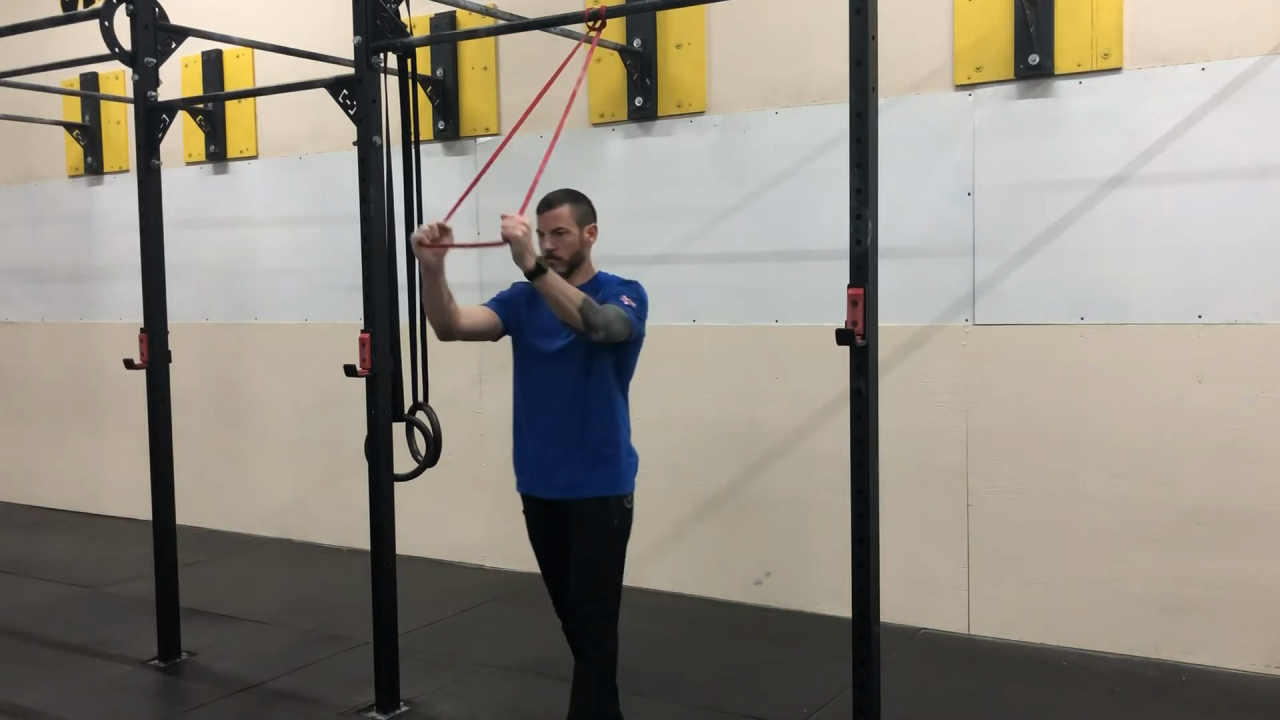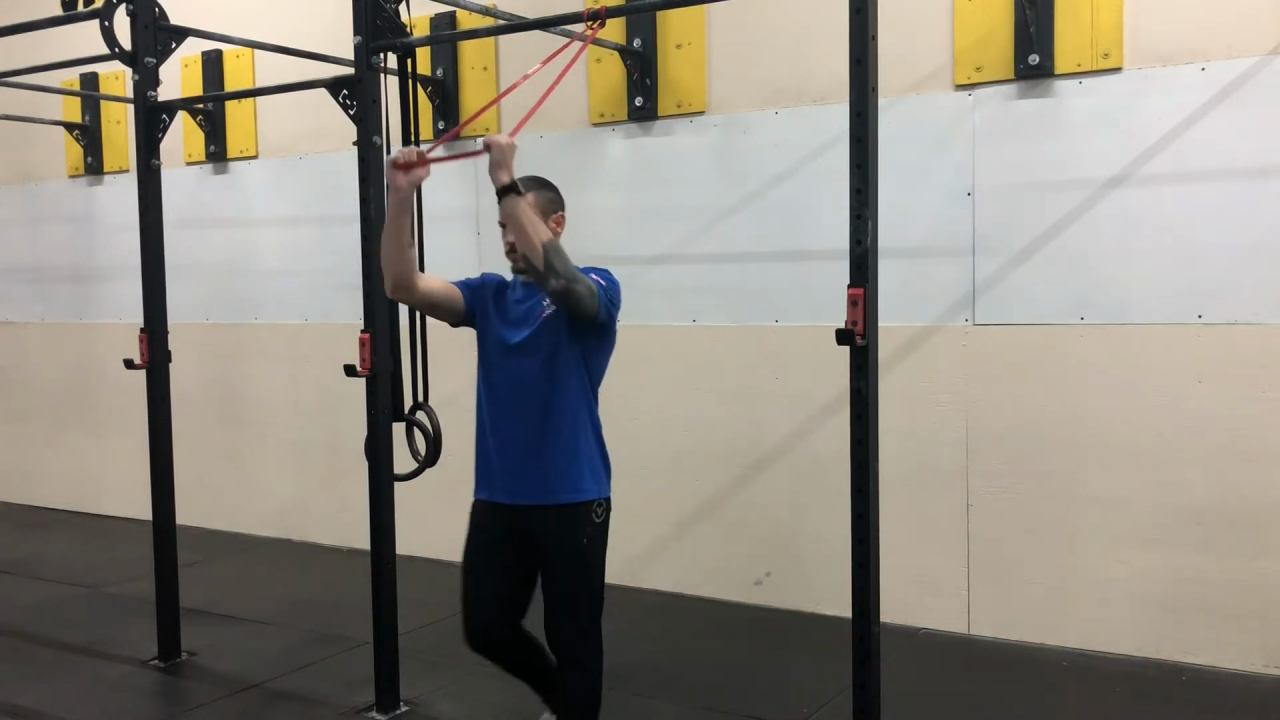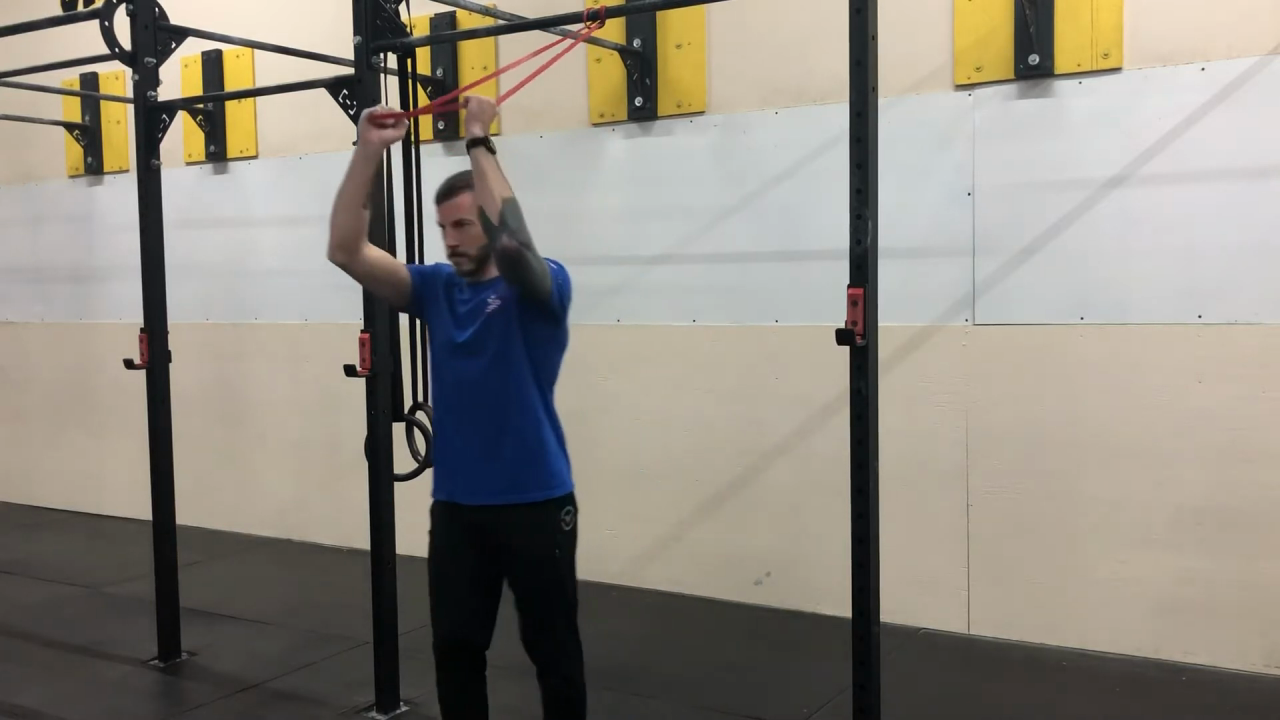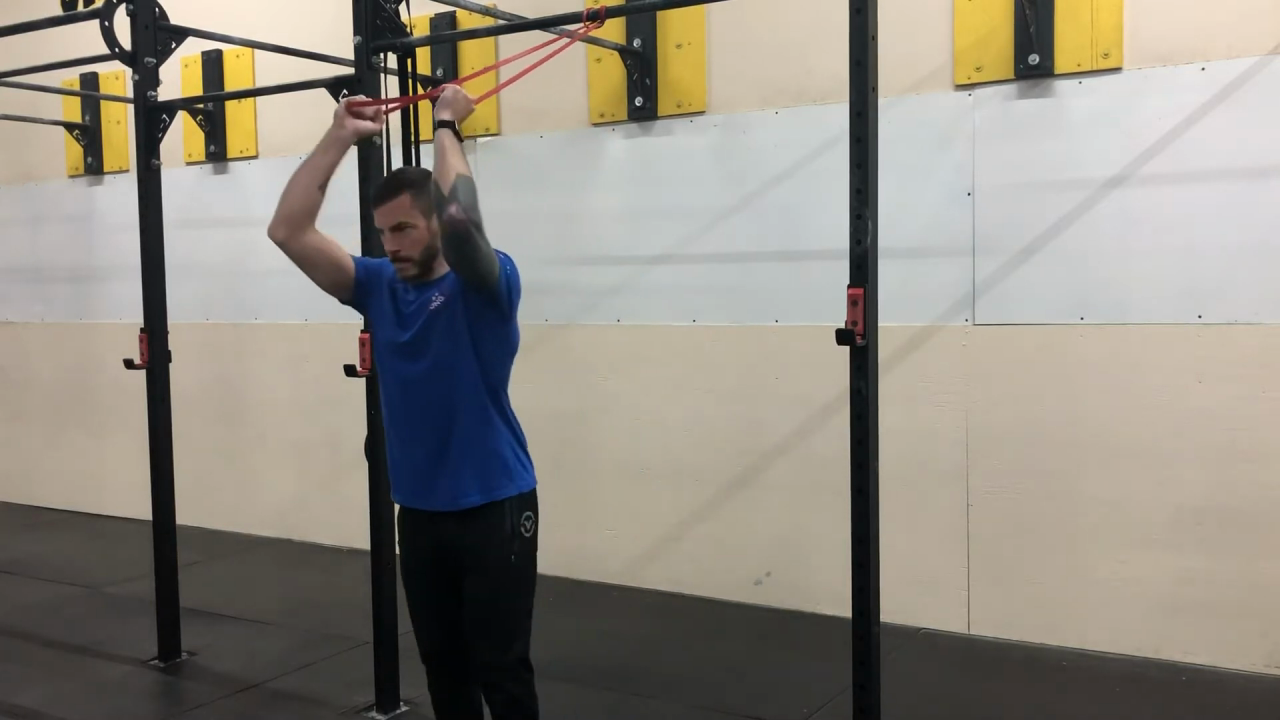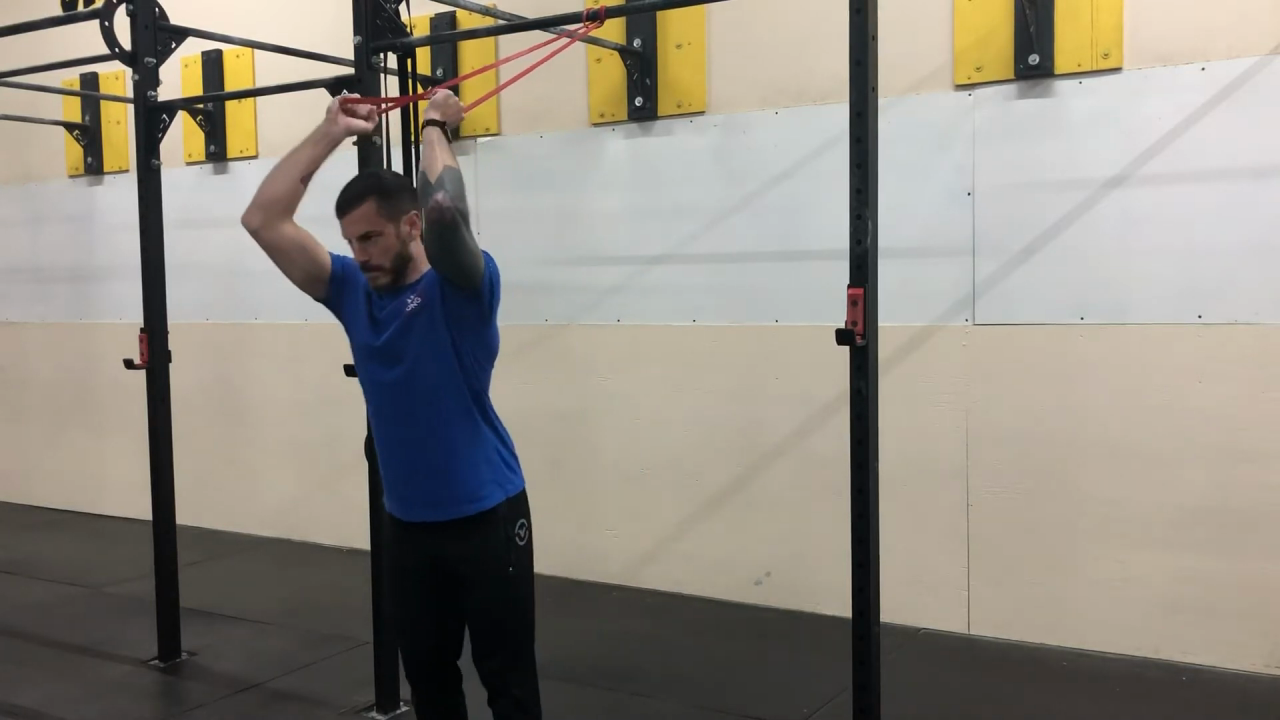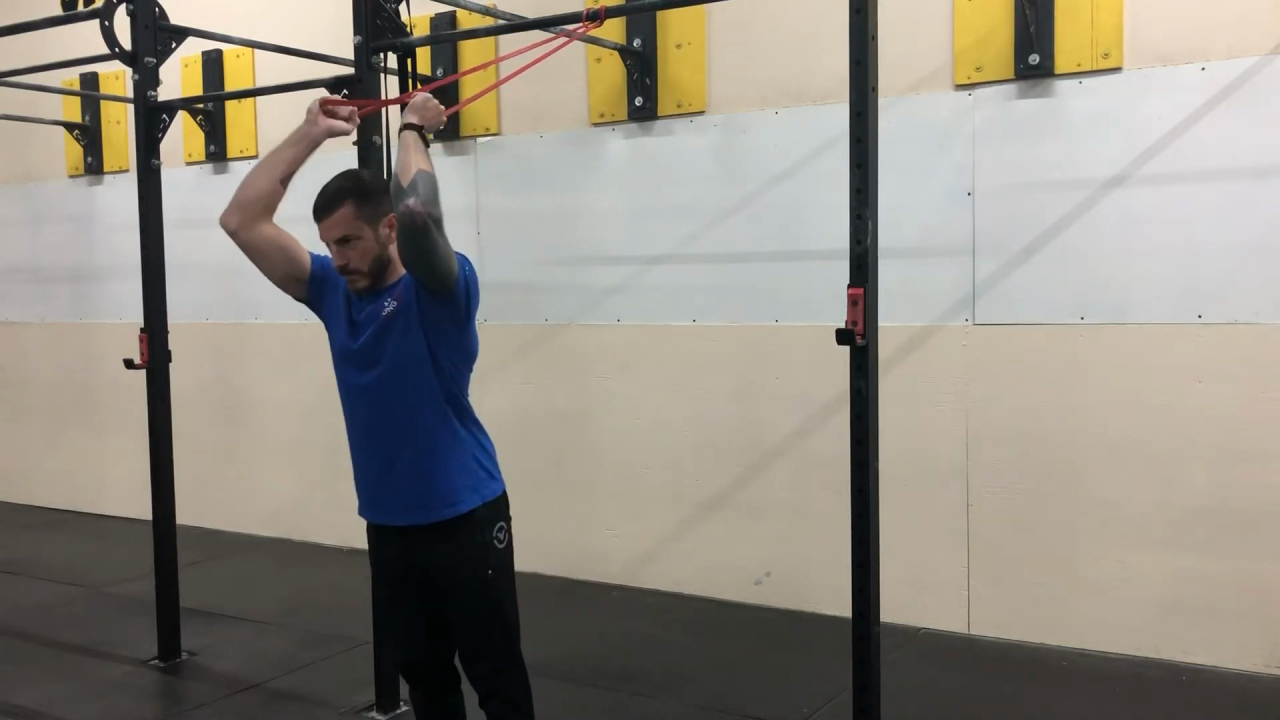
dt=0.4s
person 1, frame 1
left shoulder: (623, 294)
right shoulder: (521, 300)
left elbow: (595, 323)
right elbow: (451, 326)
left wrist: (532, 266)
right wrist: (432, 268)
left hip: (601, 489)
right hip: (539, 488)
left knee: (591, 619)
right knee: (573, 615)
person 1, frame 2
left shoulder: (596, 287)
right shoulder: (489, 295)
left elbow: (557, 278)
right elbow: (405, 288)
left wrist: (504, 185)
right wrist: (401, 198)
left hip: (571, 498)
right hip: (497, 497)
left knee: (572, 636)
right knee: (487, 629)
person 1, frame 3
left shoulder: (543, 284)
right shoulder: (435, 288)
left elbow: (511, 242)
right elbow: (346, 251)
left wrist: (478, 141)
right wrist: (368, 152)
left hip: (536, 501)
right hip: (456, 504)
left knee: (552, 648)
right knee: (455, 649)
person 1, frame 4
left shoulder: (489, 282)
right shoulder: (379, 287)
left elbow: (462, 218)
right elbow: (288, 230)
left wrist: (446, 125)
right wrist: (340, 136)
left hip: (494, 507)
right hip: (421, 511)
left knee: (499, 665)
right knee: (444, 663)
person 1, frame 5
left shoulder: (464, 284)
right shoulder: (353, 291)
left elbow: (446, 209)
right elbow: (263, 219)
left wrist: (435, 124)
right wrist: (331, 131)
left hip: (484, 516)
right hip: (409, 522)
person 1, frame 6
left shoulder: (442, 287)
right shoulder: (332, 292)
left elbow: (419, 213)
right elbow: (242, 220)
left wrist: (412, 128)
right wrist: (312, 132)
left hip: (463, 517)
right hip: (390, 524)
